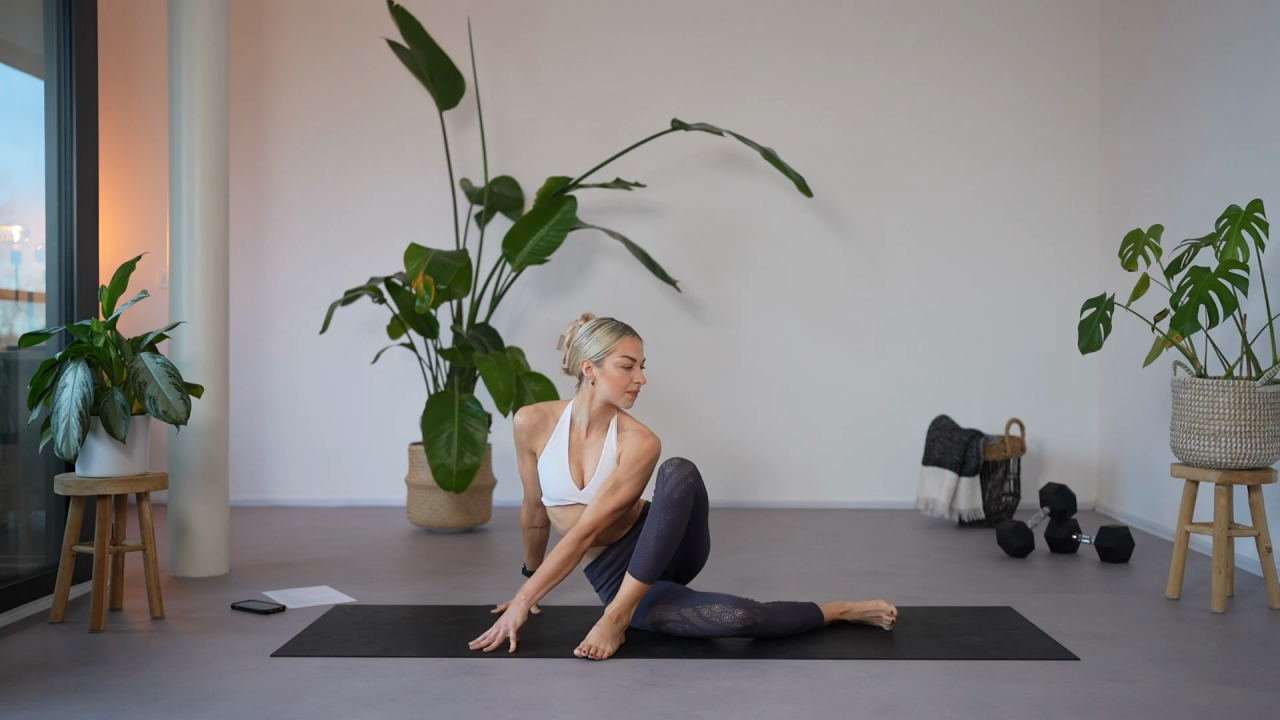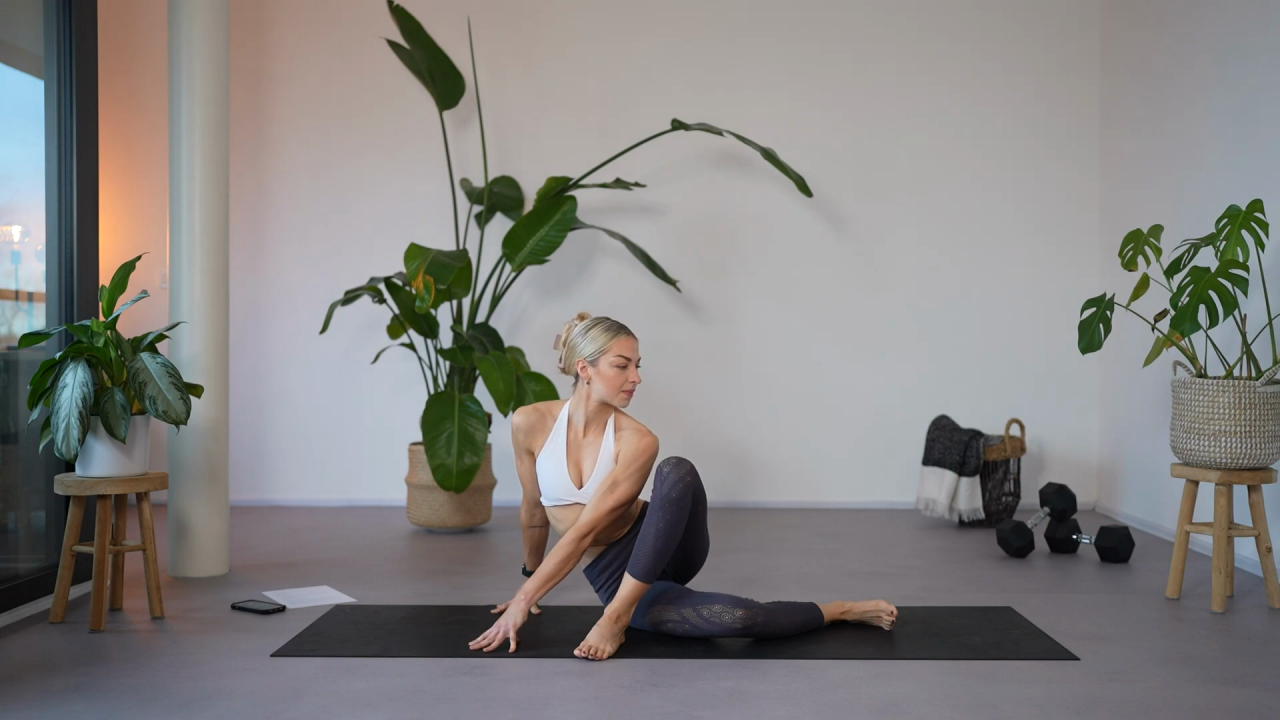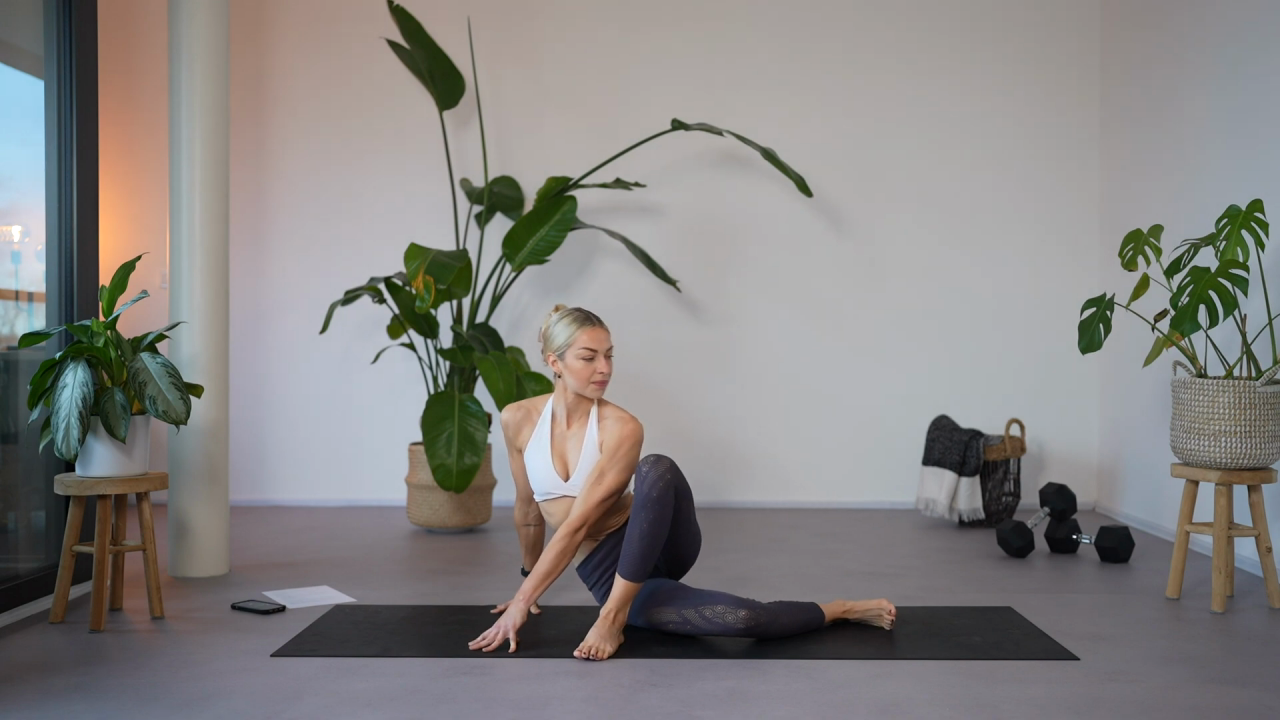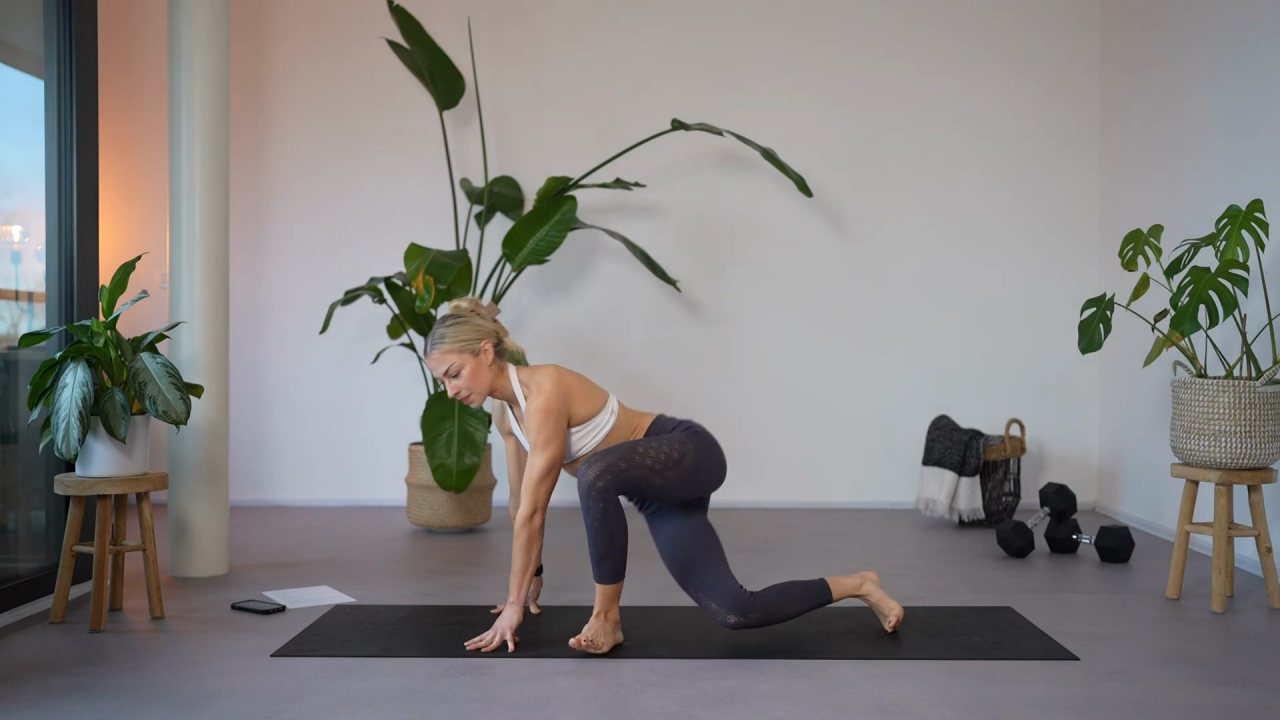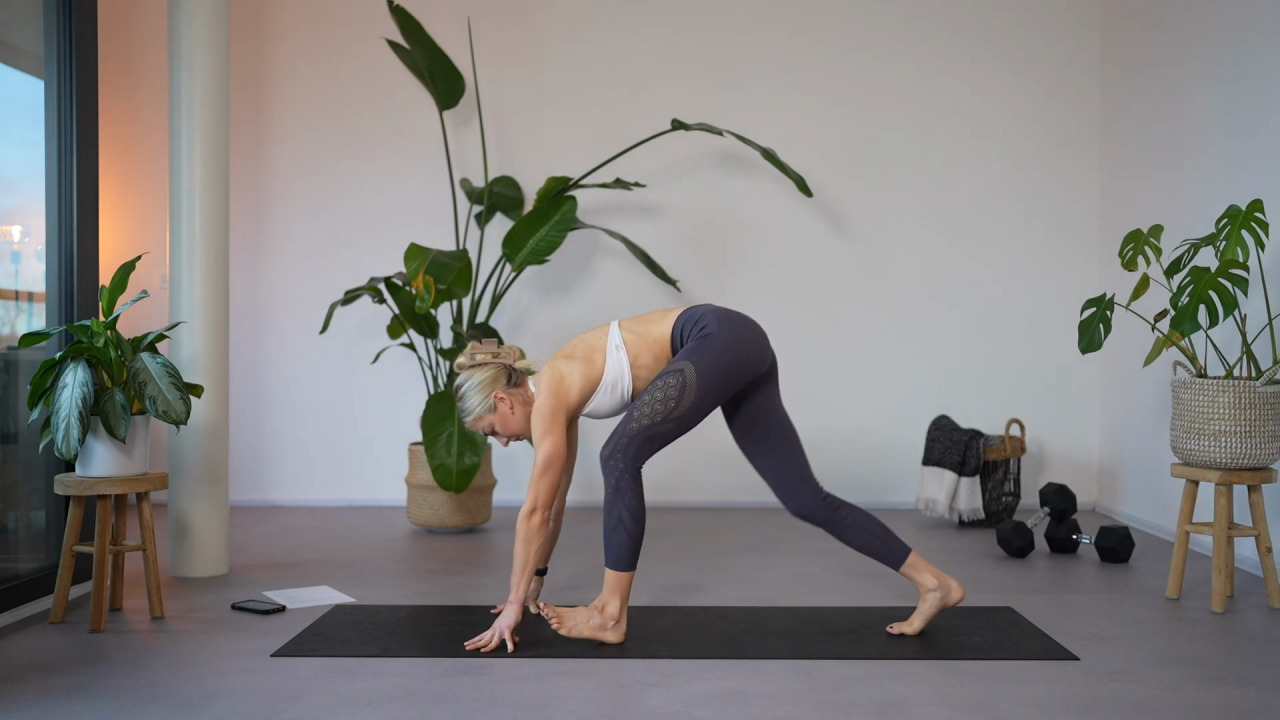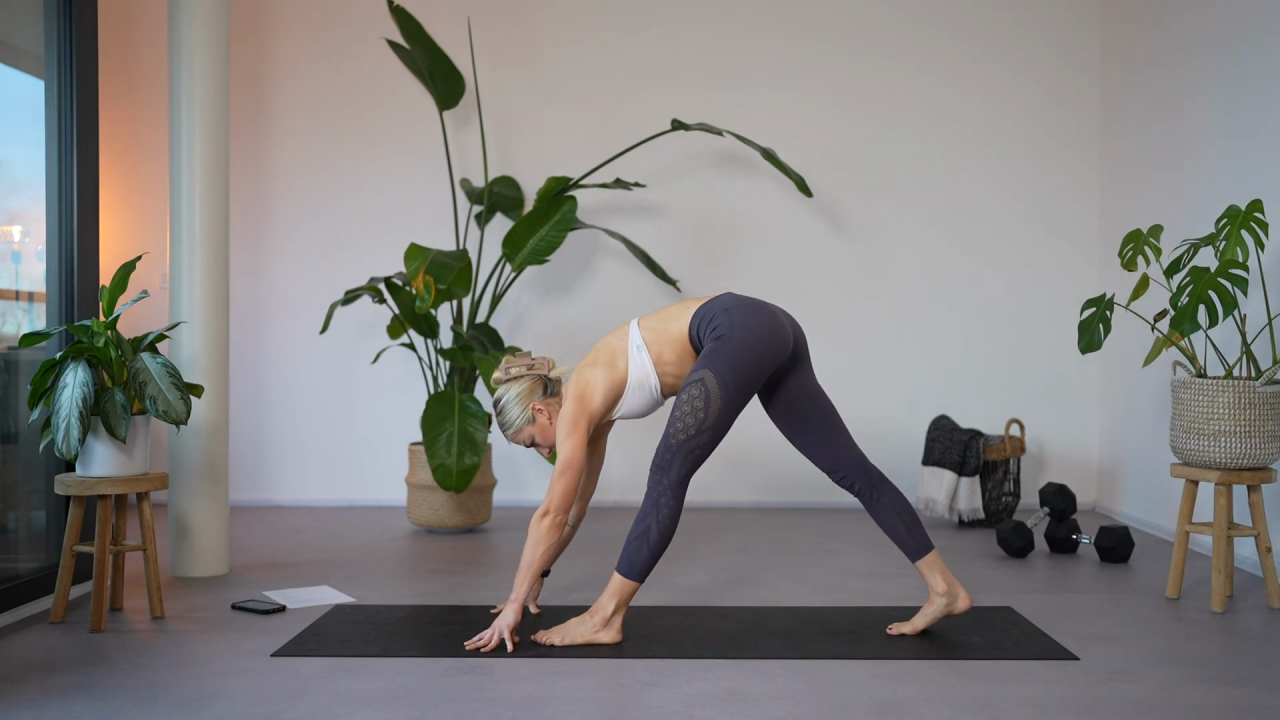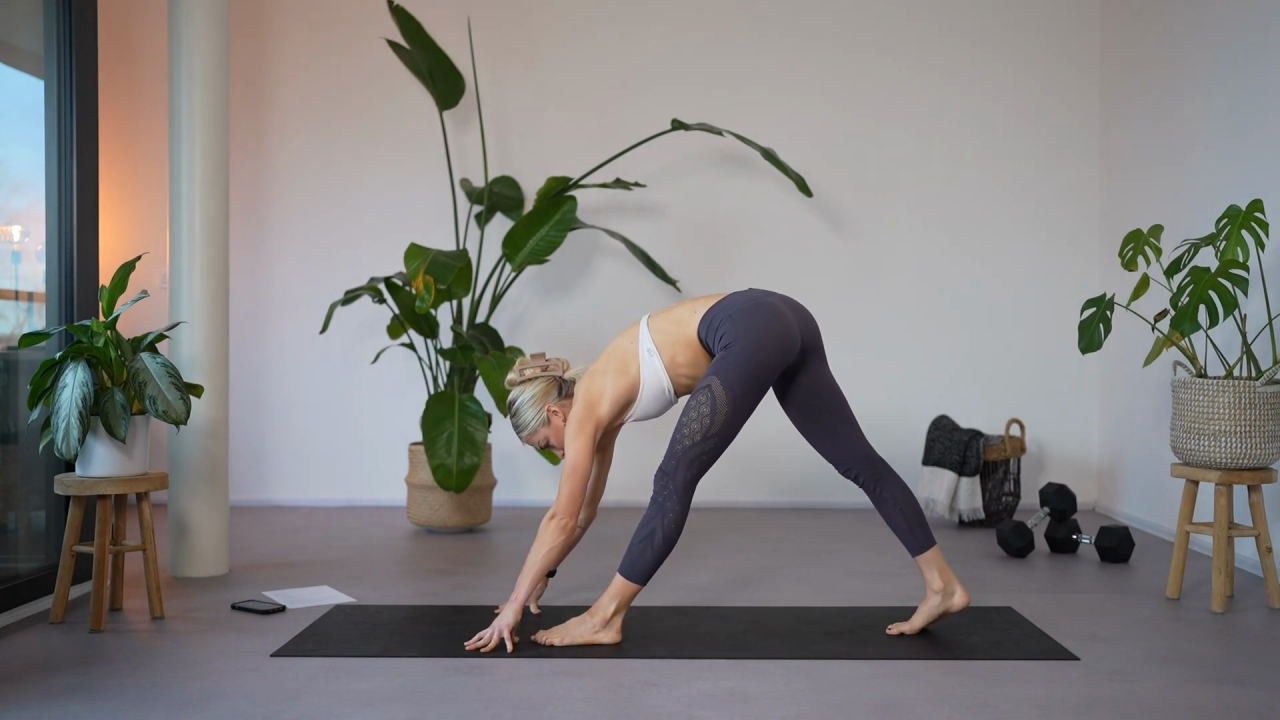
dt=0.7s
person 1, frame 1
left shoulder: (640, 442)
right shoulder: (533, 422)
left elbow: (586, 532)
right elbow: (534, 509)
left wrist: (522, 602)
right wrist: (529, 580)
left hip: (667, 552)
right hip: (616, 577)
left knee: (679, 472)
right knee: (739, 619)
left ankle: (617, 616)
right ankle: (840, 611)
person 1, frame 2
left shoulder: (637, 441)
right shoulder: (530, 423)
left elbow: (585, 530)
right elbow: (534, 509)
left wrist: (523, 602)
right wrist: (530, 578)
left hip: (666, 551)
right hip: (616, 577)
left knee: (677, 471)
right knee: (738, 618)
left ankle: (617, 617)
right ankle: (841, 610)
person 1, frame 3
left shoulder: (622, 428)
right shoulder: (517, 419)
left elbow: (577, 525)
right elbow: (527, 508)
left wrist: (521, 603)
right wrist: (529, 578)
left hip: (659, 548)
right hip: (609, 575)
left knee: (657, 469)
left ankle: (613, 617)
right ankle: (845, 609)
person 1, frame 4
left shoulder: (543, 391)
right shoulder: (506, 410)
left elbow: (533, 512)
right elbow: (521, 502)
left wrist: (514, 605)
right wrist: (531, 578)
left hip: (687, 453)
right hip: (658, 492)
left knee: (596, 477)
right knee: (734, 612)
left ankle: (606, 618)
right ankle: (857, 585)
person 1, frame 5
left shoulder: (548, 396)
right shoulder: (556, 394)
left elbow: (535, 509)
right elbow: (555, 500)
left wrist: (514, 604)
right wrist: (534, 576)
left hip: (720, 339)
right hip: (737, 347)
left knee: (620, 458)
right knee: (804, 498)
left ankle: (611, 612)
right ankle: (932, 583)
person 1, frame 6
left shoulder: (576, 401)
right shoulder: (594, 400)
left elbow: (552, 514)
right elbow: (576, 507)
left wrist: (515, 600)
right wrist: (536, 578)
left hip: (741, 330)
right hip: (768, 329)
left knee: (668, 475)
right knee: (850, 469)
left ankle: (604, 617)
right ankle: (944, 588)
person 1, frame 7
left shoulder: (587, 408)
right shoulder: (602, 400)
left elbow: (561, 518)
right elbow: (585, 510)
left wrist: (516, 602)
right wrist: (541, 578)
left hip: (752, 330)
right hip: (783, 320)
left knee: (676, 479)
right knee: (859, 462)
left ankle: (605, 618)
right ankle: (942, 586)
